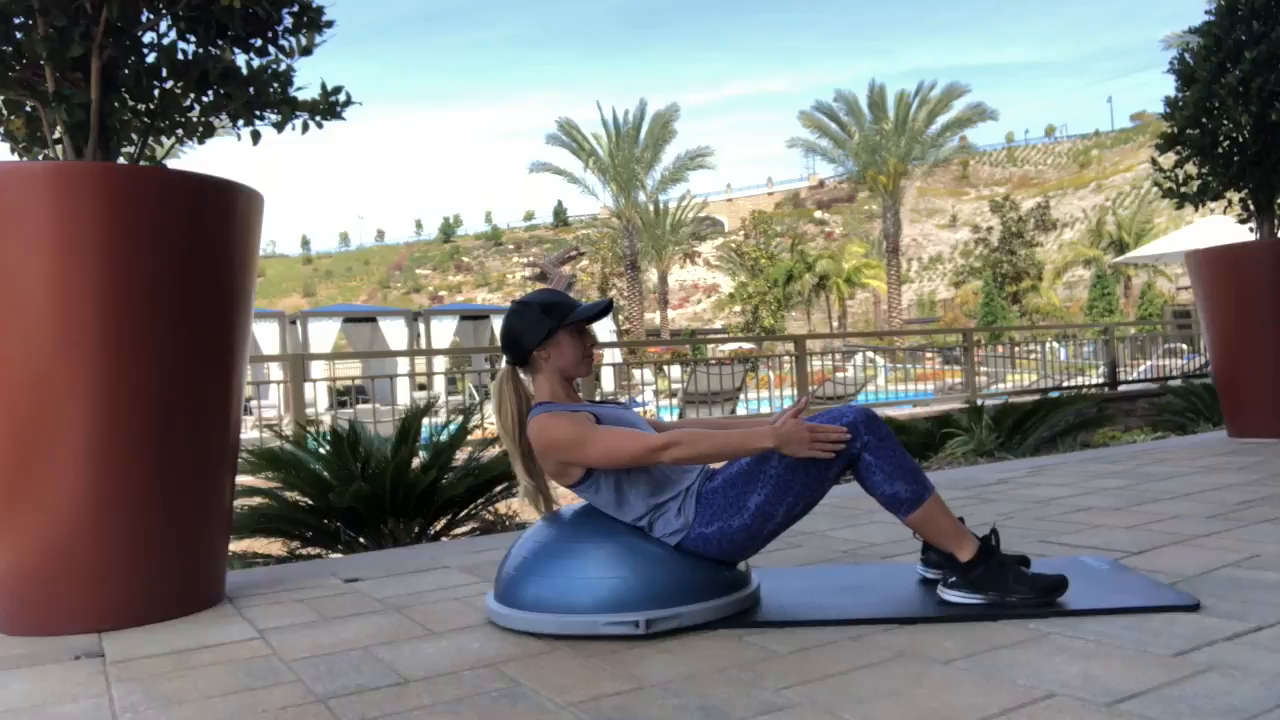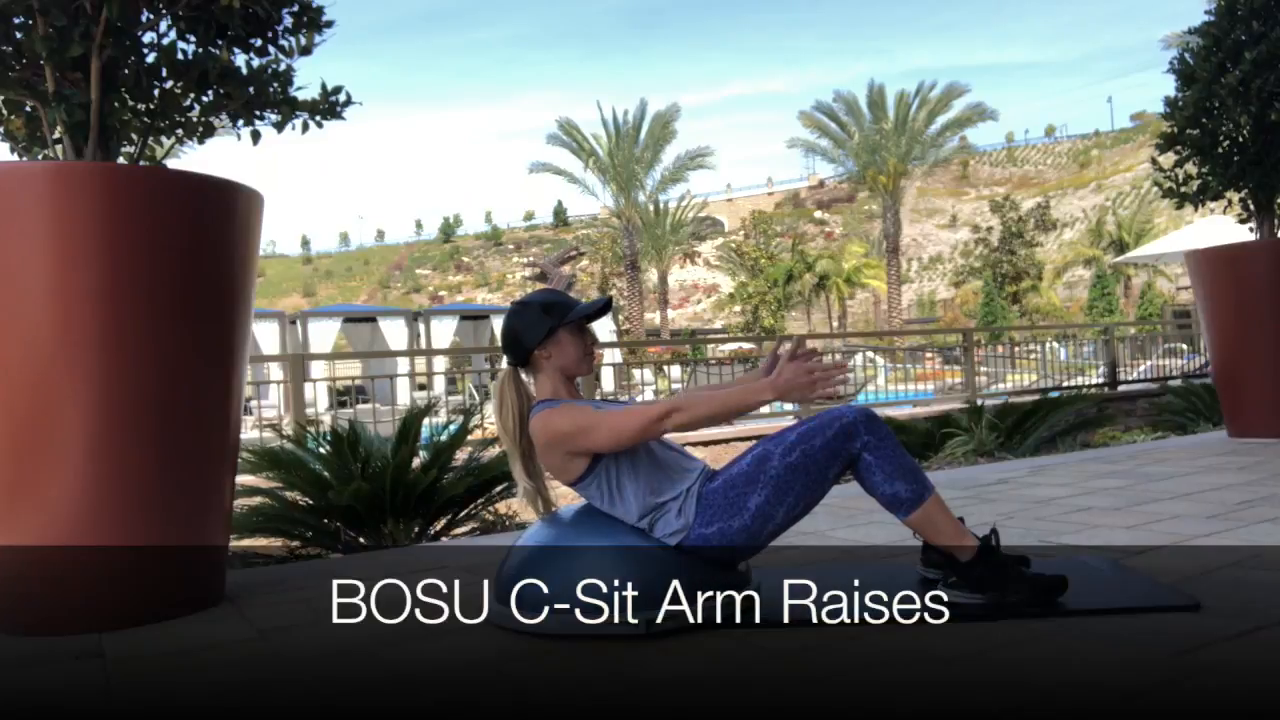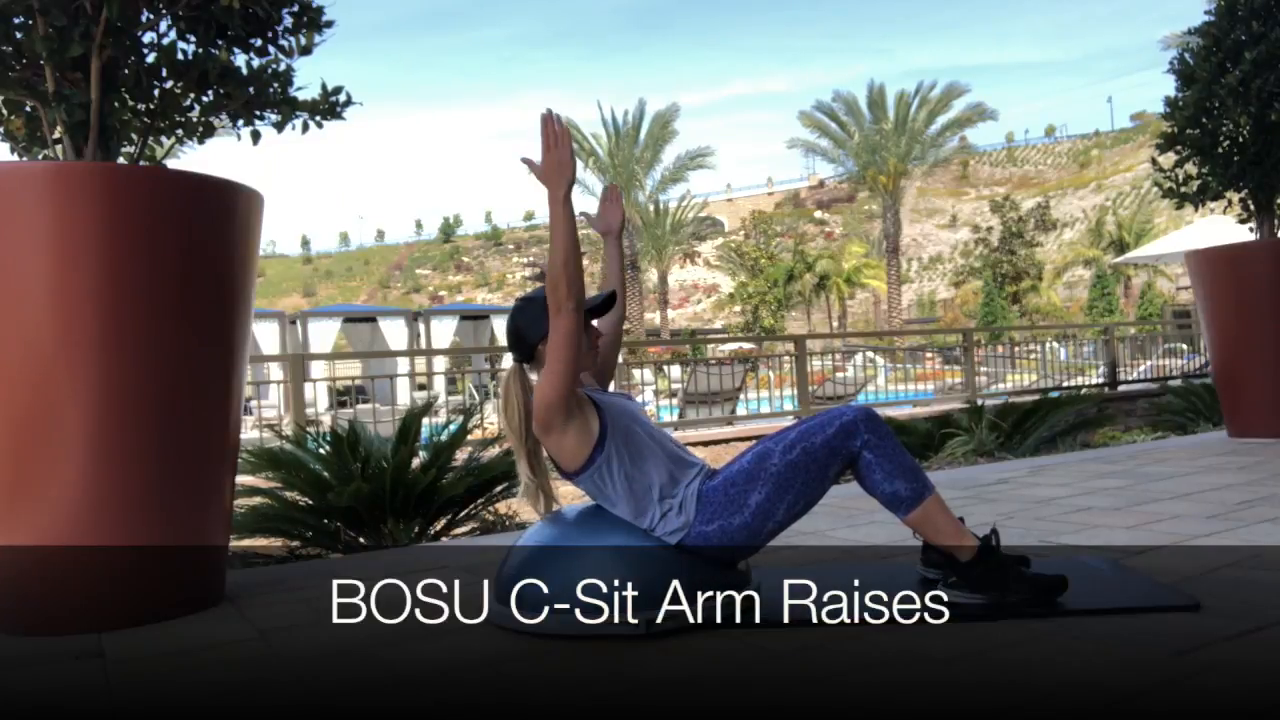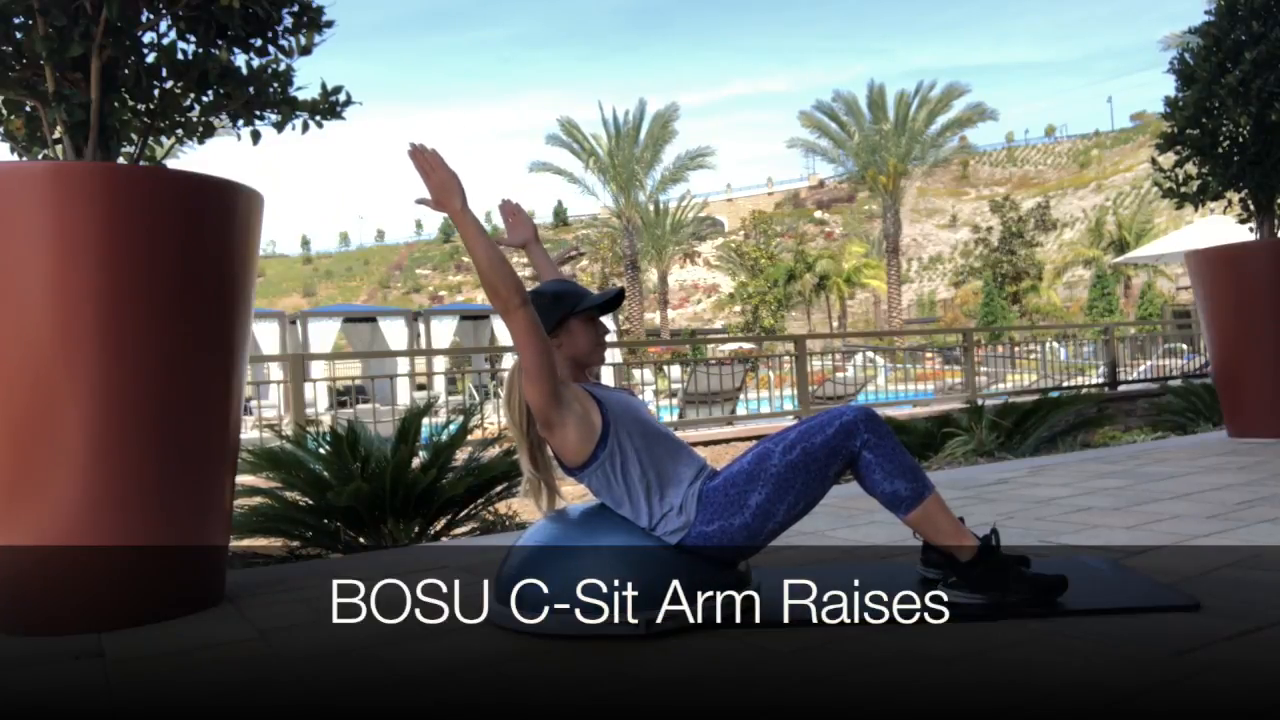
dt=0.5s
person 1, frame 1
left shoulder: (581, 411)
right shoulder: (548, 428)
left elbow: (675, 426)
right elbow: (662, 448)
left wrist: (765, 423)
right wrist: (770, 439)
left hip: (708, 503)
right hip: (701, 523)
left knee: (853, 424)
right knee: (855, 428)
left ankle: (950, 550)
right ankle: (973, 563)
person 1, frame 2
left shoulder: (582, 411)
right shoulder: (552, 424)
left elbow: (684, 408)
right elbow: (664, 417)
left wrist: (761, 379)
right wrist: (770, 391)
left hip: (708, 500)
right hip: (702, 523)
left knee: (852, 428)
right knee: (853, 429)
left ankle: (951, 551)
right ankle: (973, 565)
person 1, frame 3
left shoulder: (585, 394)
right shoulder: (554, 412)
left elbow: (611, 314)
right elbow: (562, 310)
left wrist: (612, 238)
right wrist: (561, 193)
left hip: (710, 506)
right hip: (702, 524)
left knee: (853, 427)
right knee: (857, 427)
left ankle: (953, 551)
right ankle: (972, 564)
person 1, frame 4
left shoulder: (581, 392)
right shoulder: (555, 406)
left elbow: (563, 308)
right elbow: (516, 308)
left wrist: (532, 244)
right wrist: (459, 210)
left hip: (710, 507)
right hip: (706, 522)
left knee: (853, 427)
right knee: (858, 426)
left ankle: (954, 551)
right ankle: (971, 561)
